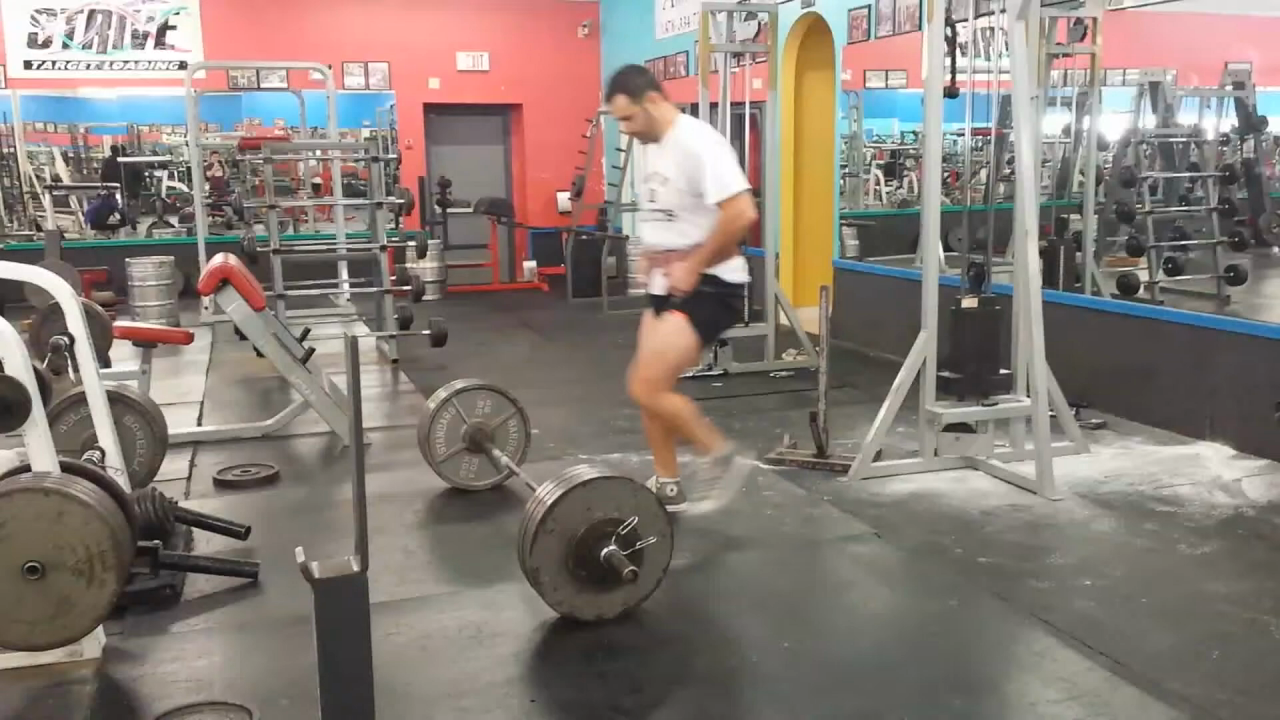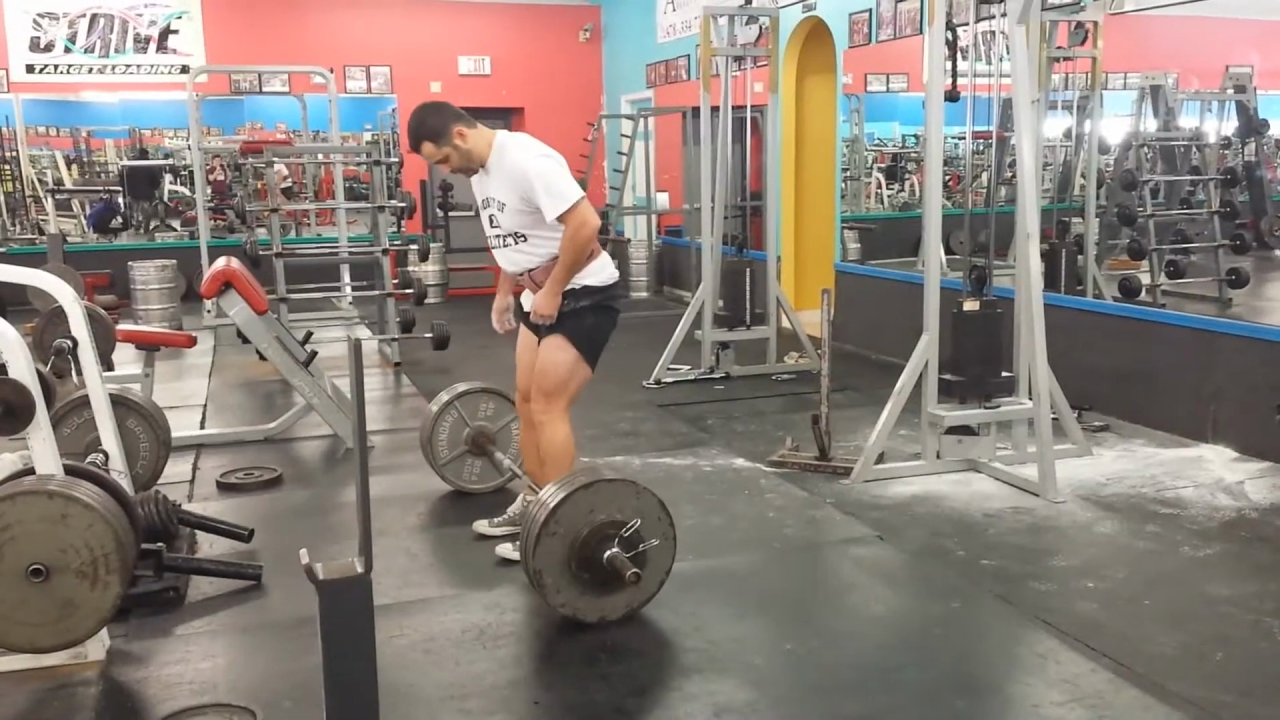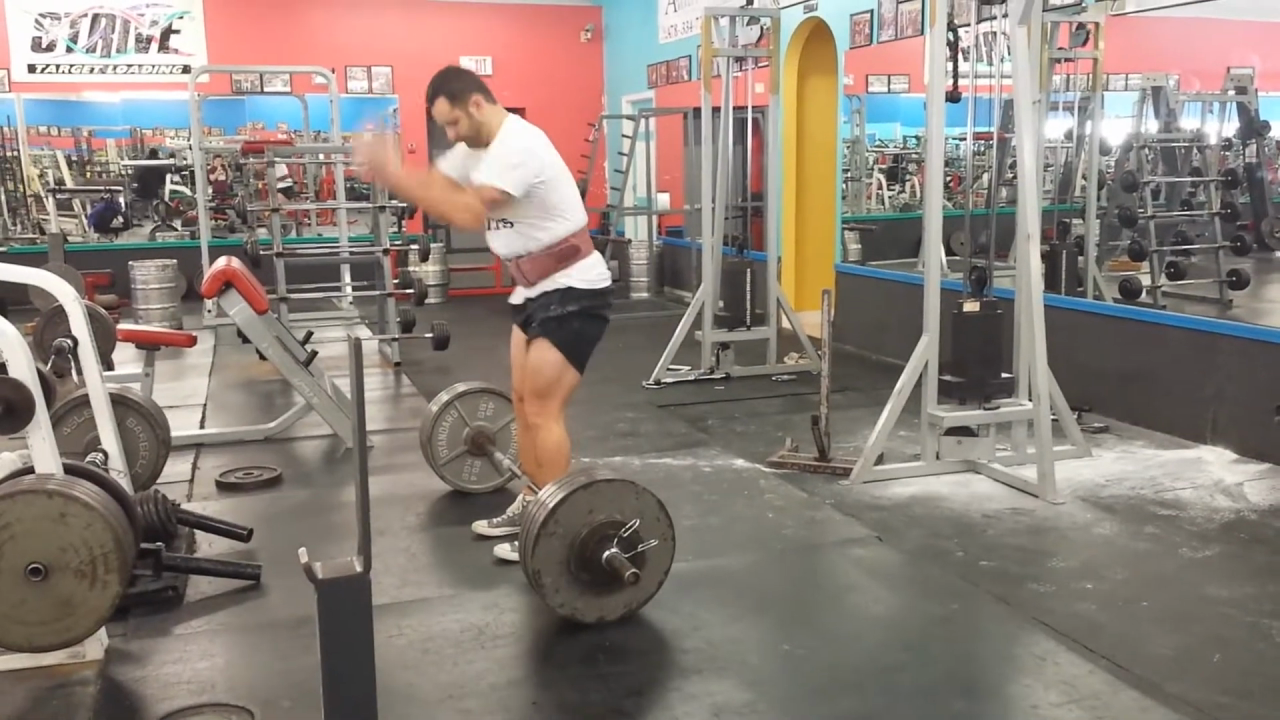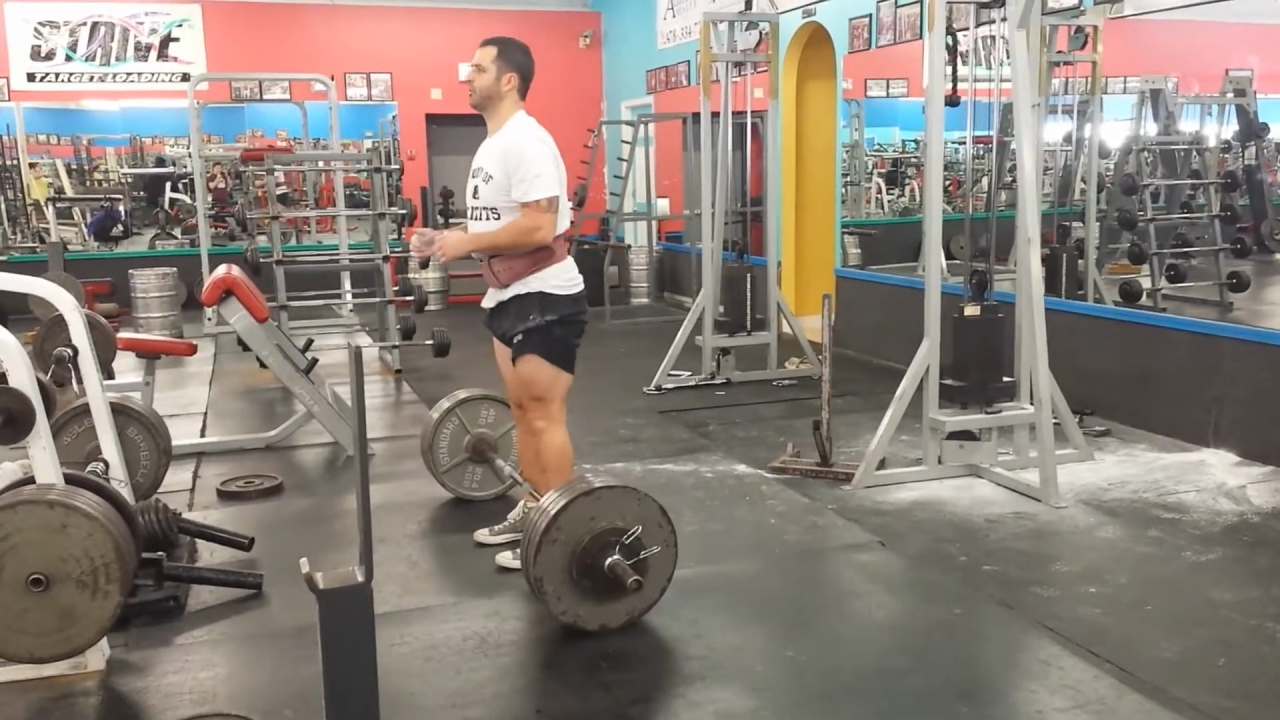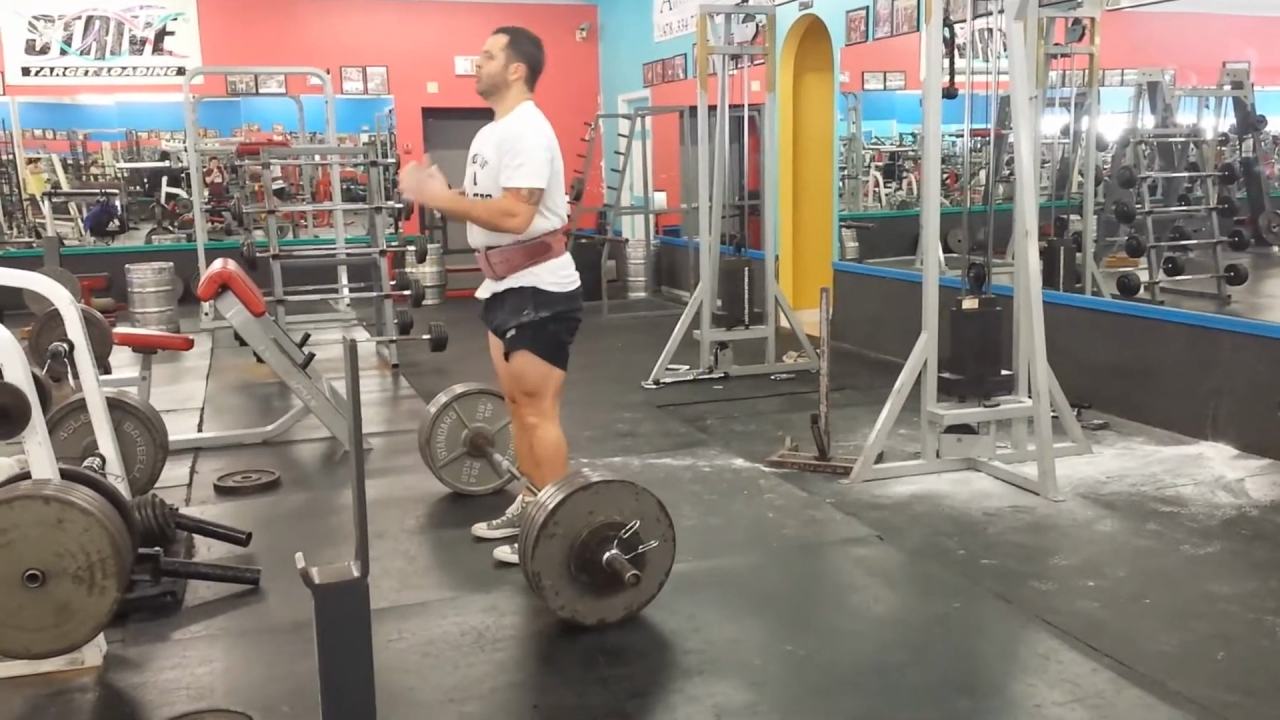
dt=1s
person 1, frame 1
left shoulder: (699, 143)
right shoulder: (650, 148)
left elbow: (741, 213)
left wrist: (694, 266)
right wrist: (649, 254)
left hip: (709, 287)
right hip: (668, 284)
left knee: (645, 386)
right knee: (655, 387)
left ankle: (723, 456)
right ankle: (667, 485)
person 1, frame 2
left shoulder: (527, 160)
right shoulder: (481, 171)
left elbow: (585, 223)
left wrist: (554, 292)
right wrist: (505, 292)
left hip: (583, 292)
right hip: (542, 295)
left knee: (547, 407)
right knee: (526, 401)
right ankle: (534, 503)
person 1, frame 3
left shoulder: (516, 146)
right shoulder: (478, 150)
left elbow: (466, 213)
right elbow: (433, 185)
left wrist: (395, 171)
right wrist: (385, 160)
left hip: (572, 291)
right hip: (538, 292)
left knee: (541, 412)
right knee: (525, 405)
right ankle: (530, 506)
person 1, frame 4
left shoulder: (525, 142)
right shoulder: (491, 145)
left elbow: (538, 228)
left wrist: (464, 243)
right wrist: (445, 235)
left hip: (544, 297)
right hip: (508, 297)
left knee: (544, 417)
right knee: (523, 412)
right ankle: (533, 511)
person 1, frame 5
left shoulder: (526, 131)
right shoulder: (495, 131)
left elbow: (515, 215)
left wrist: (442, 200)
right wrist: (438, 190)
left hip: (539, 292)
right hip: (508, 288)
left knee: (538, 413)
right knee: (518, 407)
right ankle: (531, 507)
